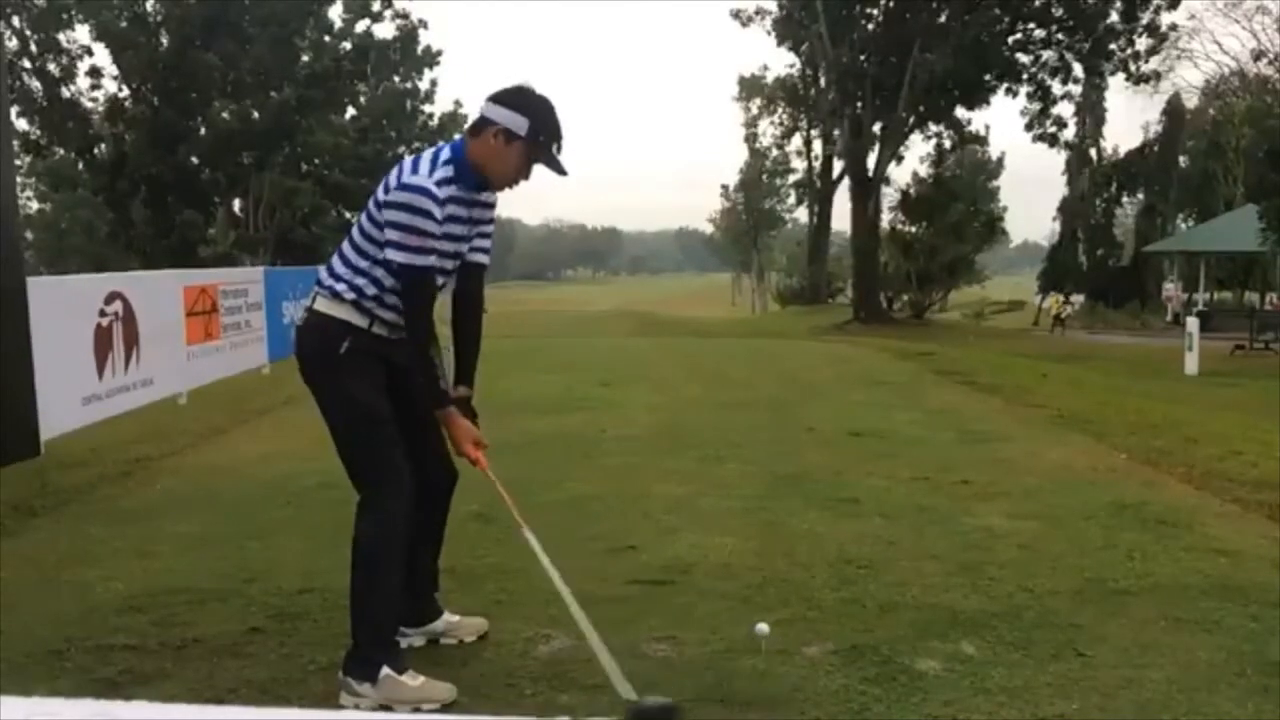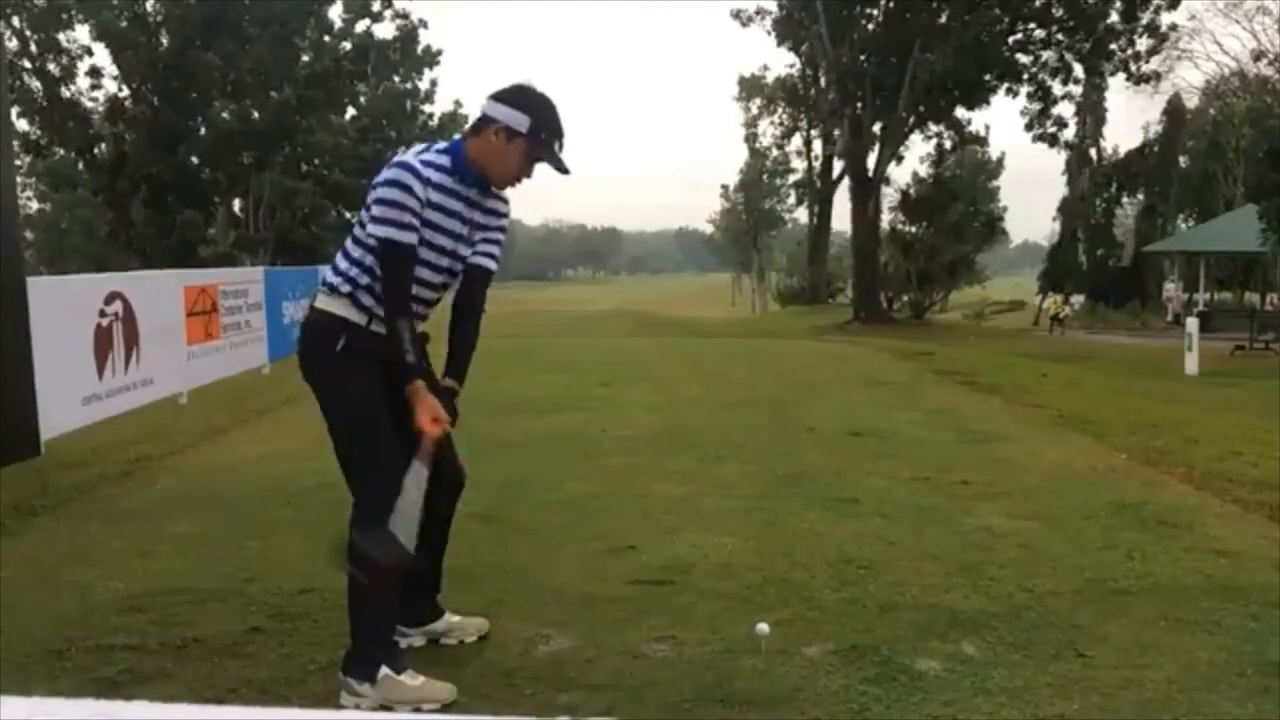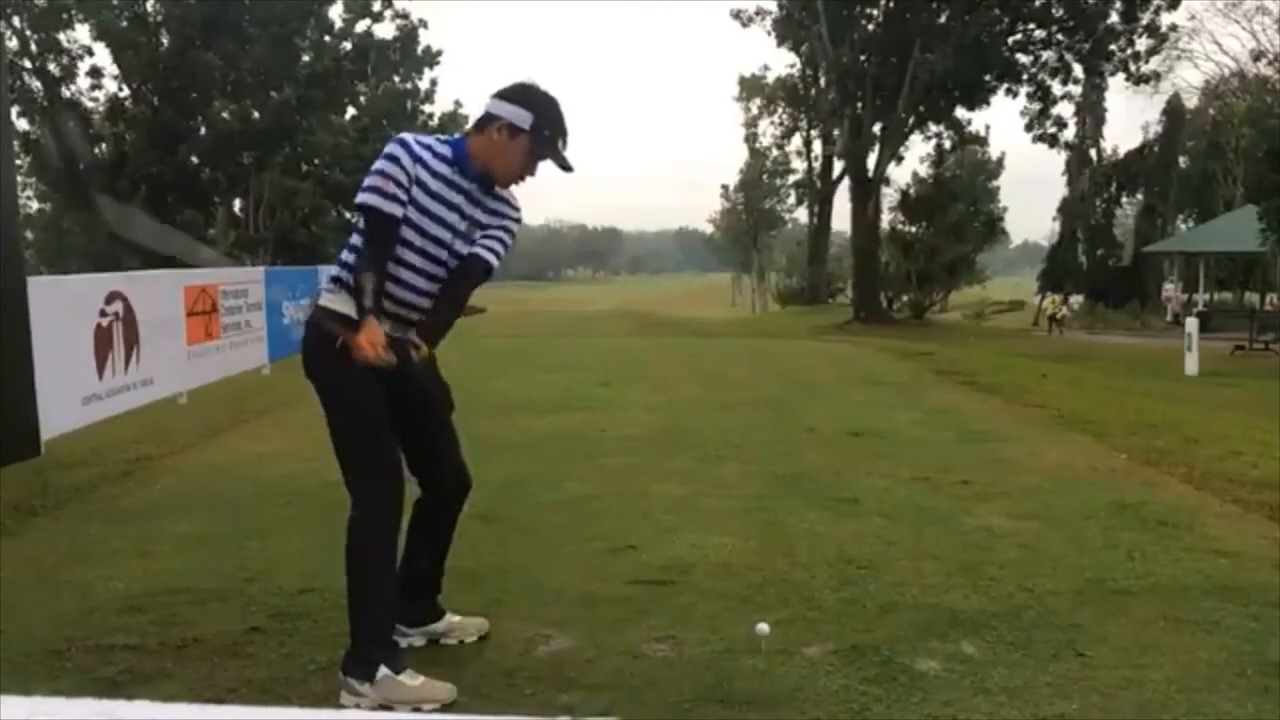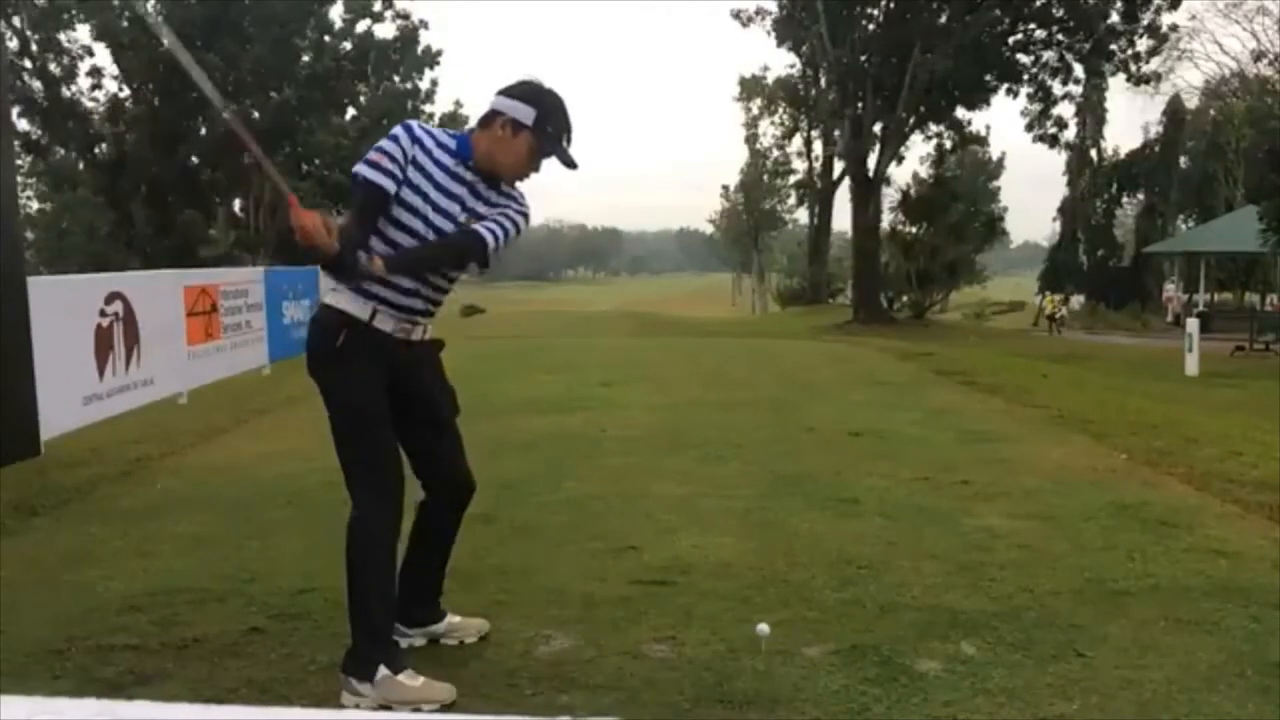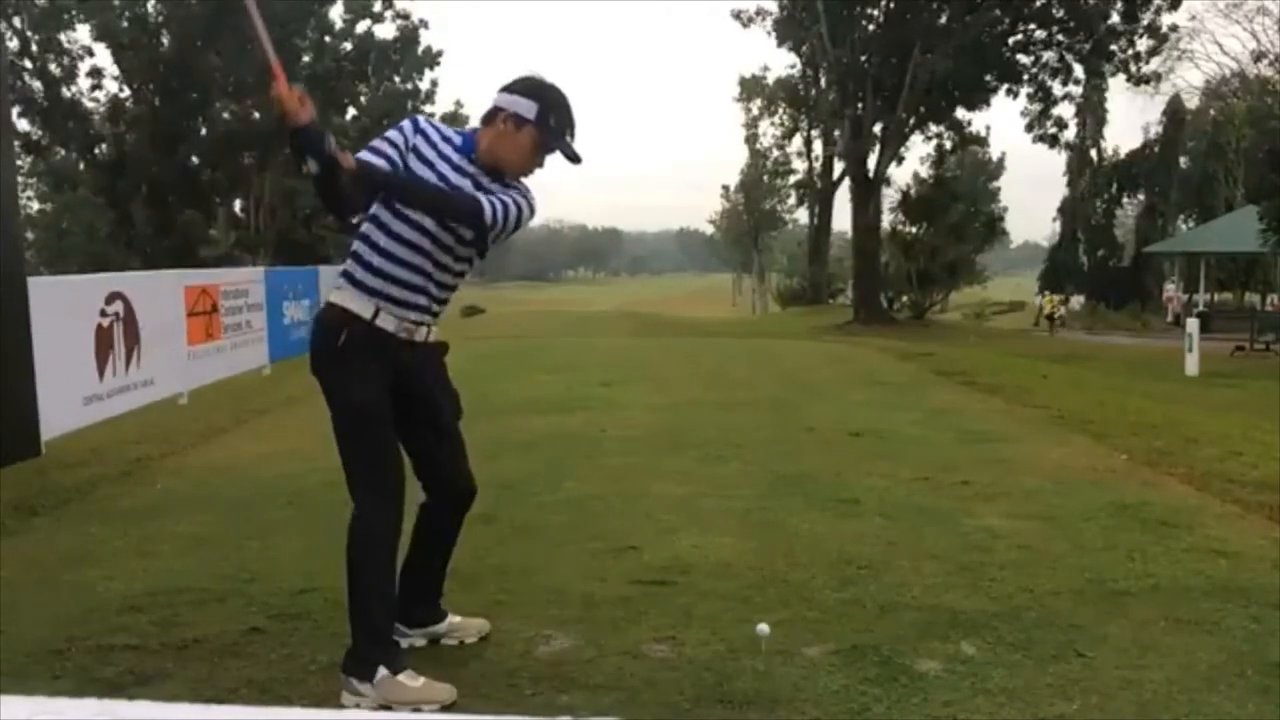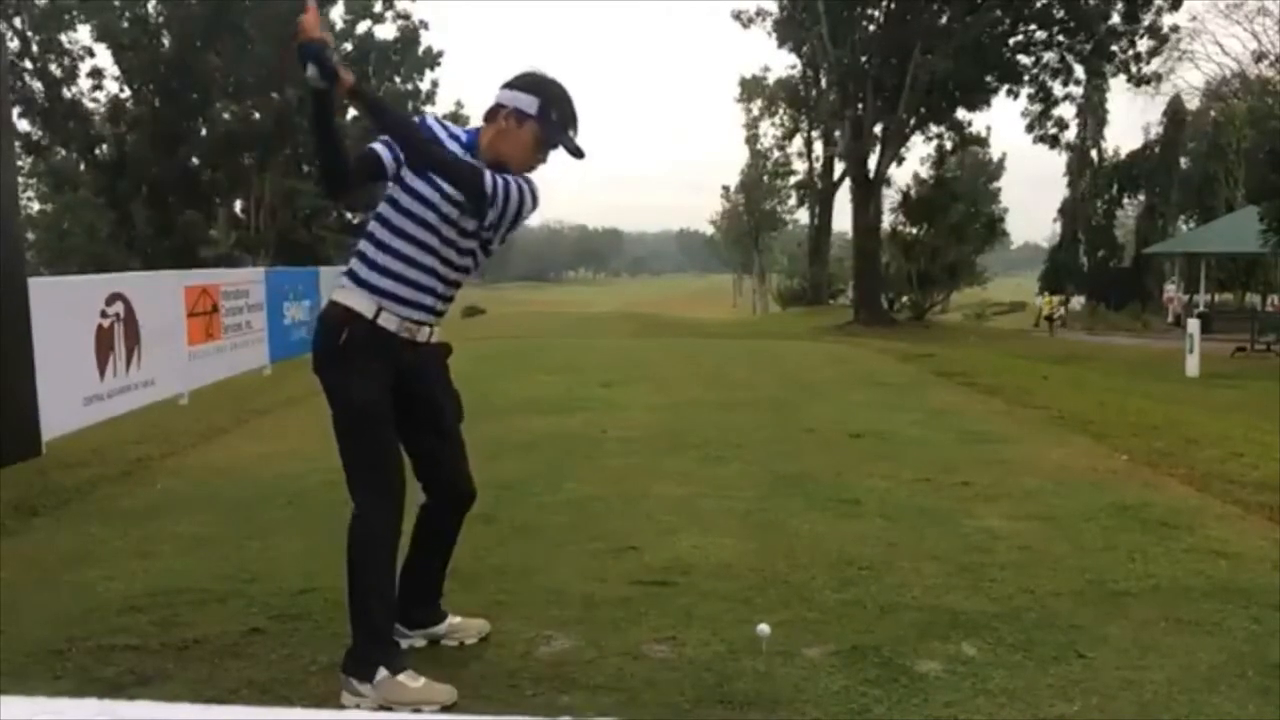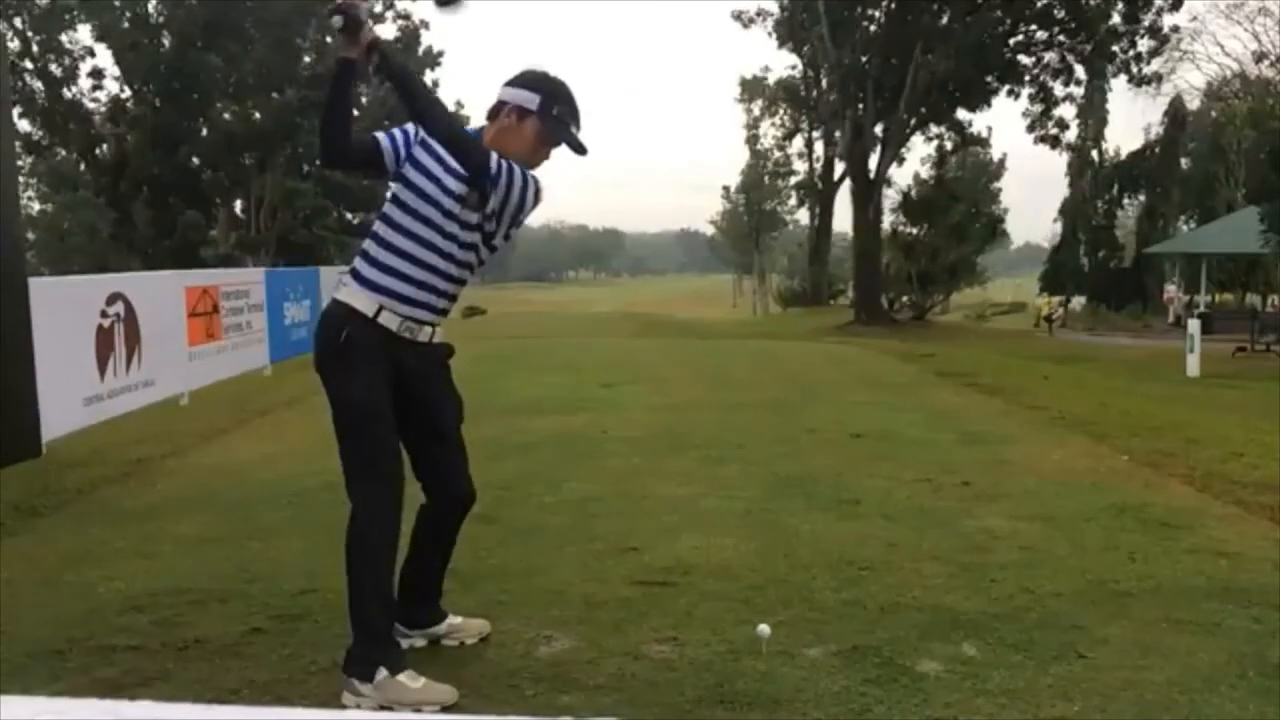
dt=0.3s
person 1, frame 1
left shoulder: (480, 196)
right shoulder: (420, 189)
left elbow: (468, 298)
right elbow: (417, 308)
left wrist: (463, 397)
right wrist: (444, 409)
left hip: (390, 343)
right hip: (341, 340)
left knee: (434, 475)
right knee: (388, 491)
left ankle: (415, 611)
right ankle: (369, 670)
person 1, frame 2
left shoulder: (493, 207)
right shoulder: (412, 173)
left elbow: (470, 302)
right elbow: (393, 288)
left wrist: (448, 389)
right wrist: (415, 388)
left hip: (396, 342)
right hip: (343, 337)
left knee: (441, 476)
right knee: (383, 490)
left ankle: (415, 612)
right ankle: (368, 669)
person 1, frame 3
left shoulder: (503, 213)
right shoulder: (409, 154)
left elbow: (458, 287)
right elbow: (373, 248)
left wrist: (415, 344)
right wrist: (368, 326)
left hip: (407, 344)
right hip: (344, 336)
left knee: (448, 480)
right knee: (380, 490)
left ankle: (415, 612)
right ankle: (368, 667)
person 1, frame 4
left shoulder: (509, 209)
right shoulder: (412, 141)
left elbow: (447, 255)
right elbow: (361, 219)
left wrist: (374, 266)
right wrist: (335, 242)
left hip: (410, 345)
right hip: (349, 334)
left knee: (451, 482)
right knee: (380, 491)
left ankle: (415, 612)
right ankle: (369, 667)
person 1, frame 5
left shoulder: (516, 204)
right shoulder: (418, 134)
left elbow: (445, 207)
right elbow: (345, 202)
left wrist: (349, 161)
right wrist: (314, 146)
left hip: (414, 347)
right hip: (353, 335)
left knee: (453, 486)
right knee: (381, 494)
left ankle: (416, 614)
right ankle: (369, 669)
person 1, frame 6
left shoulder: (519, 195)
right shoulder: (429, 131)
left elbow: (445, 170)
right elbow: (340, 181)
left wrist: (357, 90)
right wrist: (324, 90)
left hip: (416, 347)
right hip: (355, 333)
left knee: (452, 487)
right knee: (381, 493)
left ankle: (416, 614)
right ankle: (370, 669)
person 1, frame 7
left shoulder: (522, 190)
right shoulder: (422, 144)
left elbow: (450, 139)
right elbow: (336, 152)
right wrist: (349, 60)
left hip: (419, 349)
right hip: (357, 334)
left knee: (452, 489)
right knee: (379, 492)
left ankle: (417, 613)
right ankle: (371, 668)
